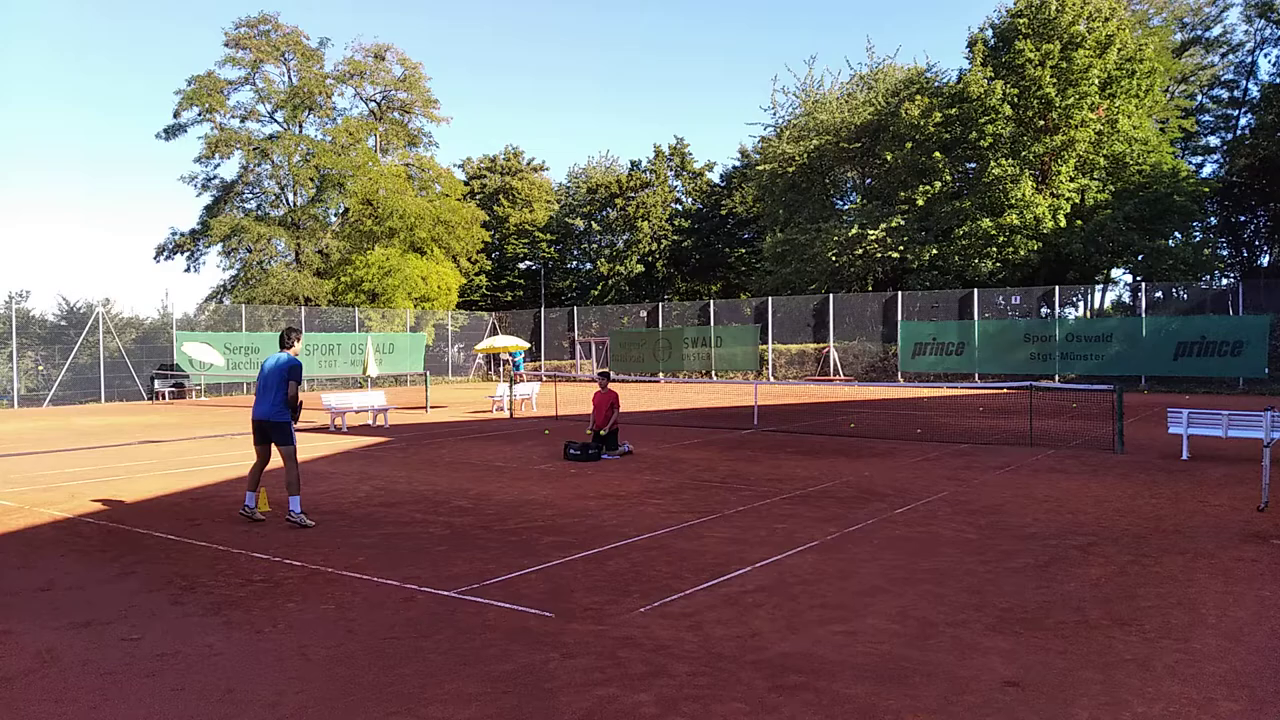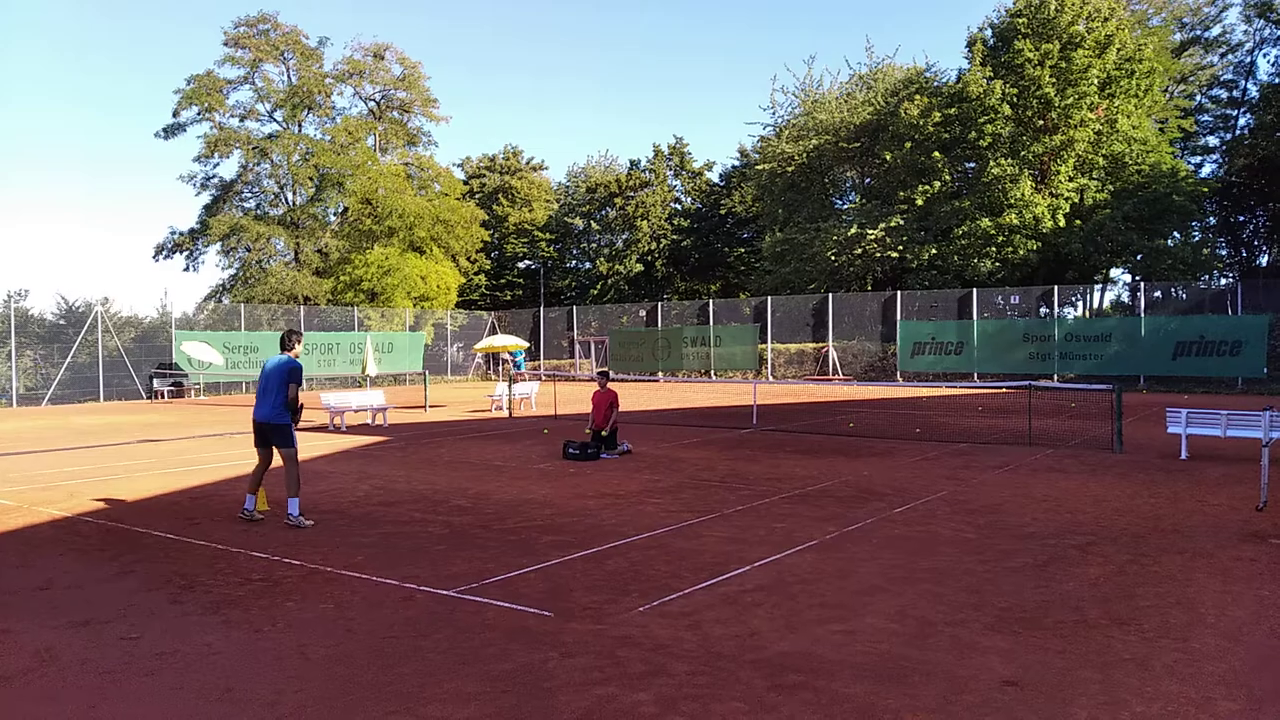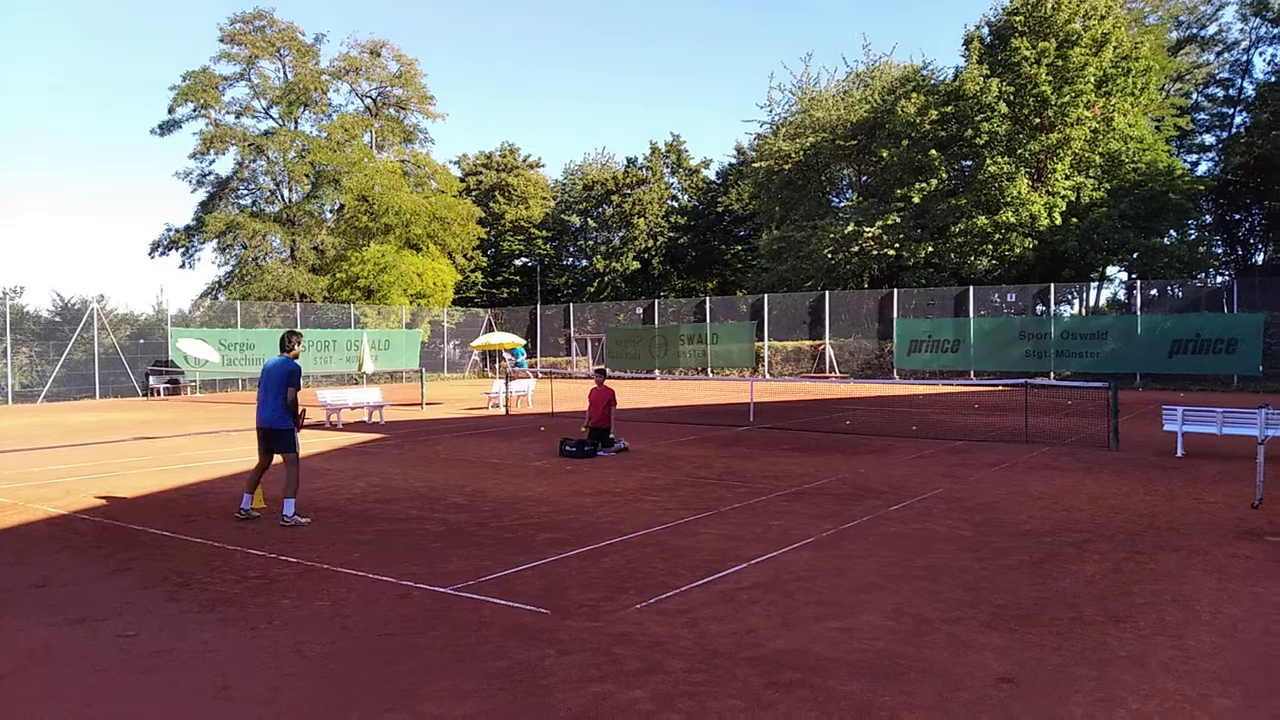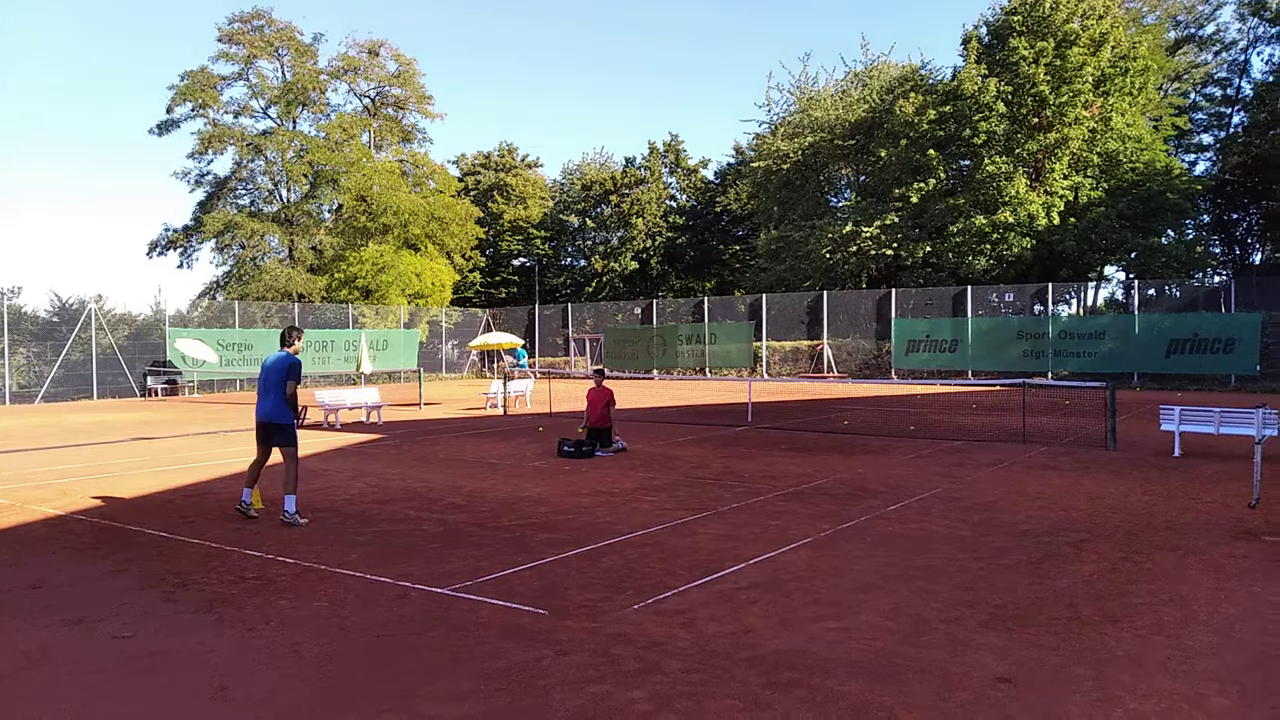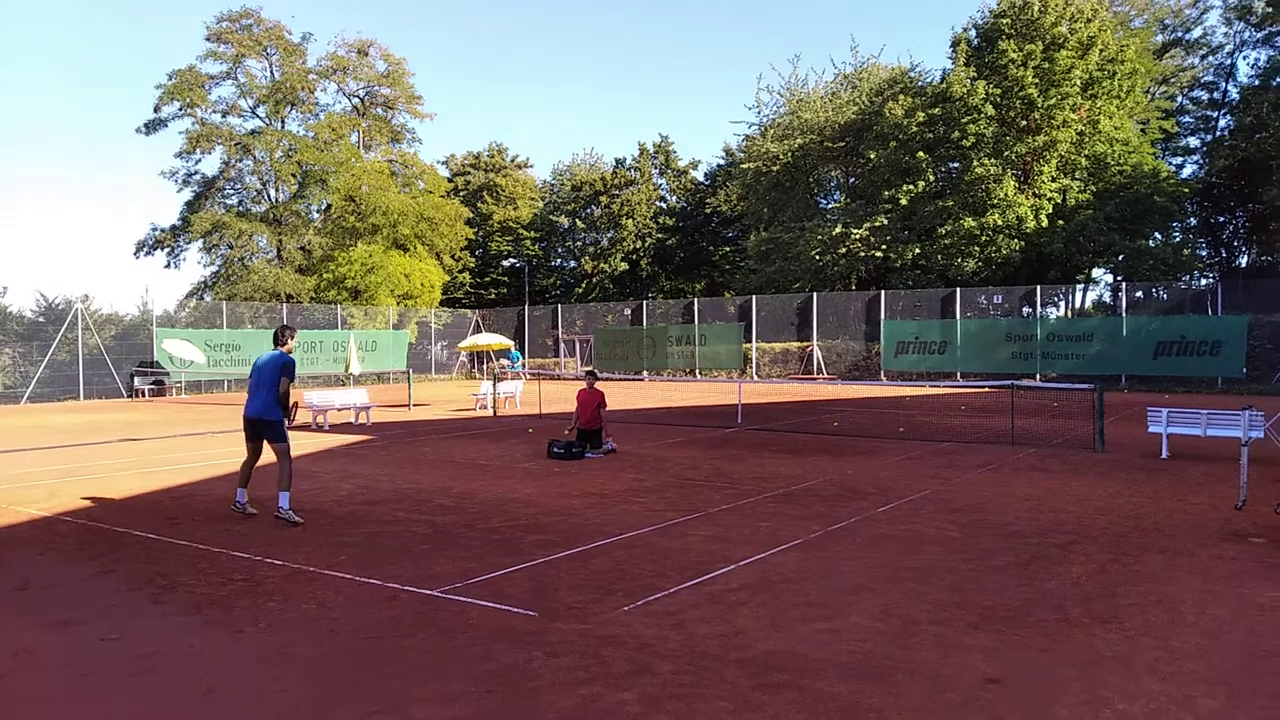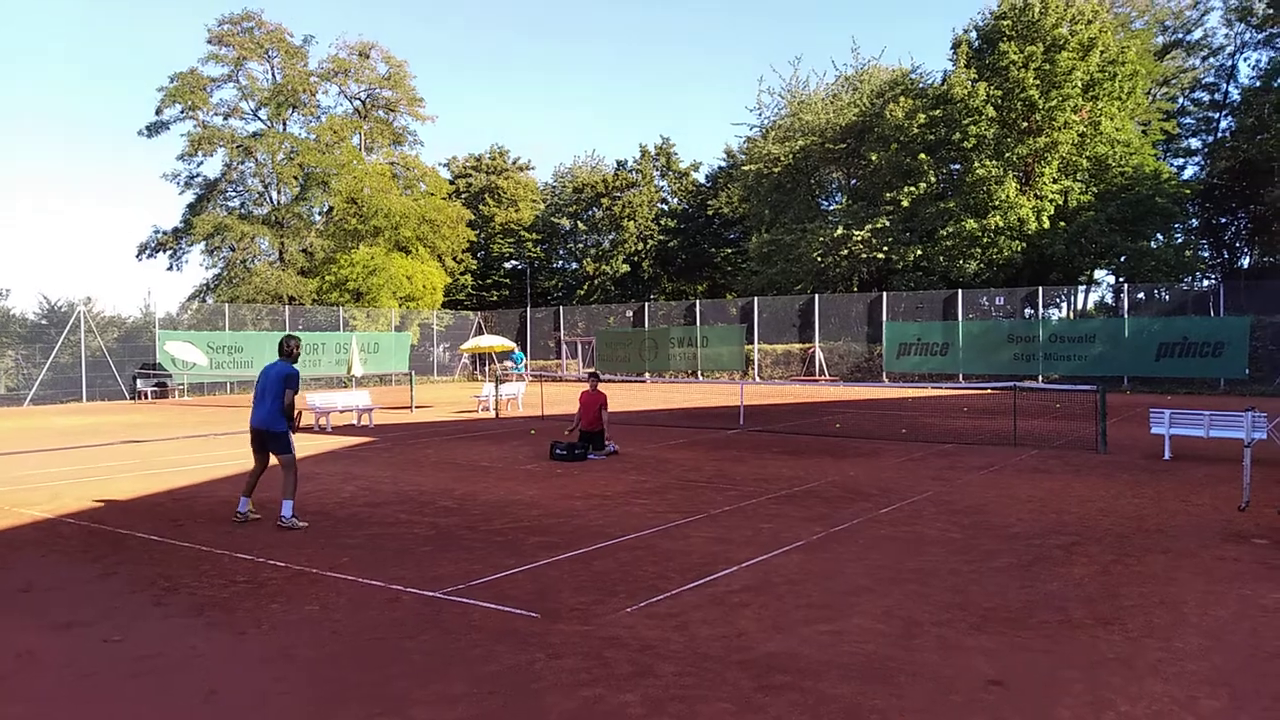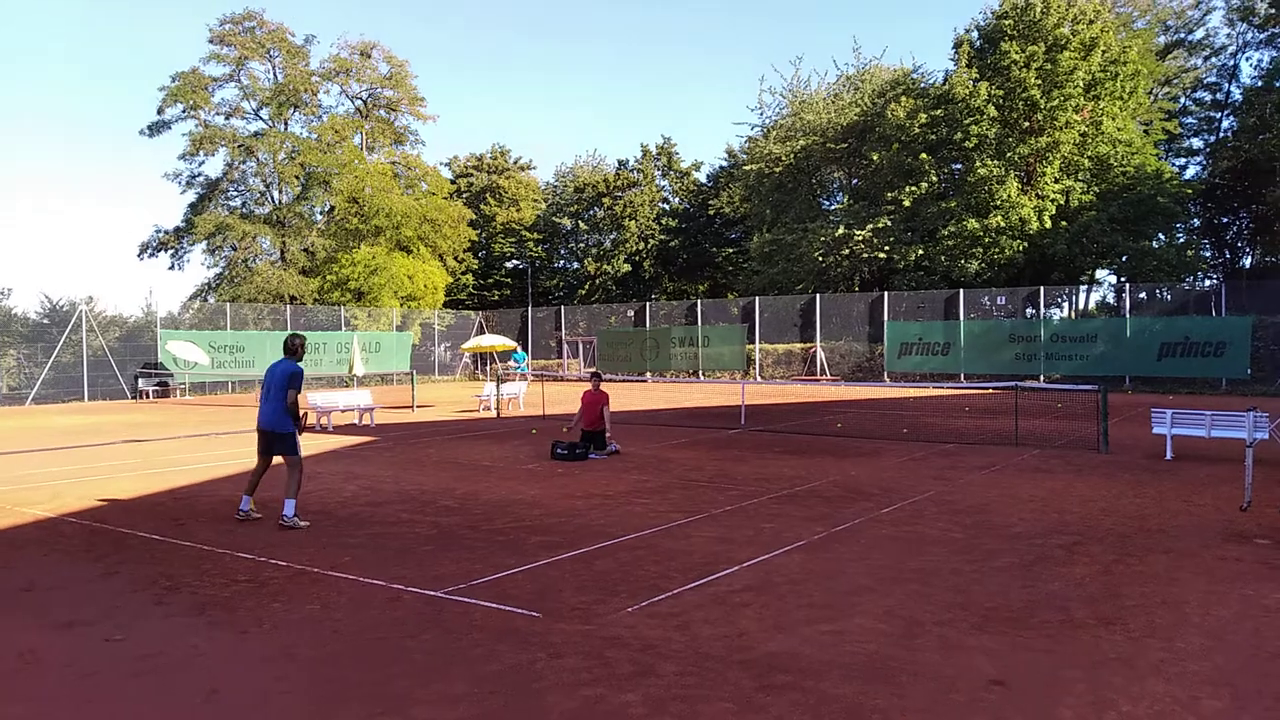
dt=0.1s
person 1, frame 1
left shoulder: (267, 361)
right shoulder: (294, 363)
left elbow: (259, 390)
right elbow: (292, 393)
right wrist: (295, 411)
left hip: (258, 416)
right hip: (279, 418)
left knee: (261, 461)
right knee: (291, 463)
left ankle: (249, 506)
right ankle: (295, 512)
person 1, frame 2
left shoulder: (269, 363)
right shoulder: (294, 366)
left elbow: (260, 392)
right elbow: (292, 395)
right wrist: (295, 413)
left hip: (259, 418)
right hip: (279, 420)
left knee: (264, 463)
right knee: (291, 464)
left ankle: (248, 509)
right ankle: (293, 514)
person 1, frame 3
left shoulder: (268, 365)
right shoulder: (293, 367)
left elbow: (260, 395)
right elbow: (291, 398)
right wrist: (296, 417)
left hip: (262, 422)
right hip: (282, 424)
left knee: (263, 464)
right knee: (292, 467)
left ankle: (244, 507)
right ankle: (289, 514)
person 1, frame 4
left shoulder: (268, 360)
right shoulder: (294, 362)
left elbow: (260, 390)
right elbow: (290, 392)
right wrist: (295, 411)
left hip: (262, 416)
right hip: (281, 418)
left knee: (261, 458)
right knee: (291, 462)
left ankle: (245, 501)
right ankle: (289, 511)
person 1, frame 5
left shoulder: (260, 359)
right shoulder: (287, 360)
left elbow: (251, 387)
right elbow: (283, 390)
right wrist: (286, 410)
left hip: (250, 414)
right hip: (271, 416)
left knee: (252, 457)
right knee: (284, 459)
left ankle: (240, 502)
right ankle: (284, 508)
person 1, frame 6
left shoulder: (266, 369)
right shoulder: (291, 372)
left elbow: (256, 399)
right elbow: (288, 402)
right wrist: (291, 421)
left hip: (257, 425)
right hip: (277, 427)
left knee: (260, 467)
right knee: (290, 470)
left ankle: (242, 510)
right ankle: (286, 516)
person 1, frame 7
left shoulder: (272, 367)
right shoulder: (296, 370)
right elbow: (291, 400)
right wrist: (297, 420)
left hip: (264, 424)
right hip: (283, 426)
left knee: (262, 466)
right knee: (295, 469)
left ankle: (244, 508)
right ankle: (288, 515)
